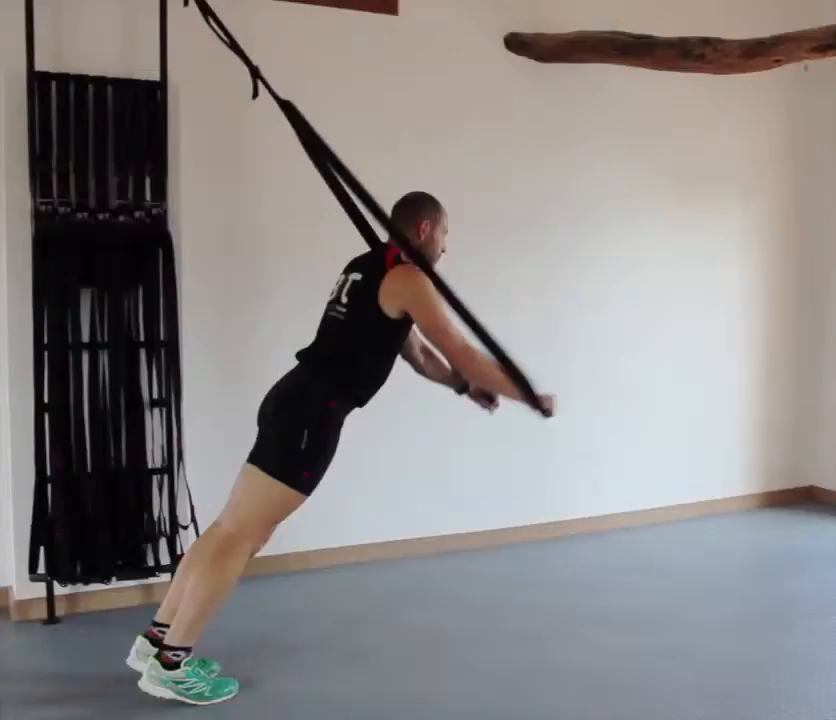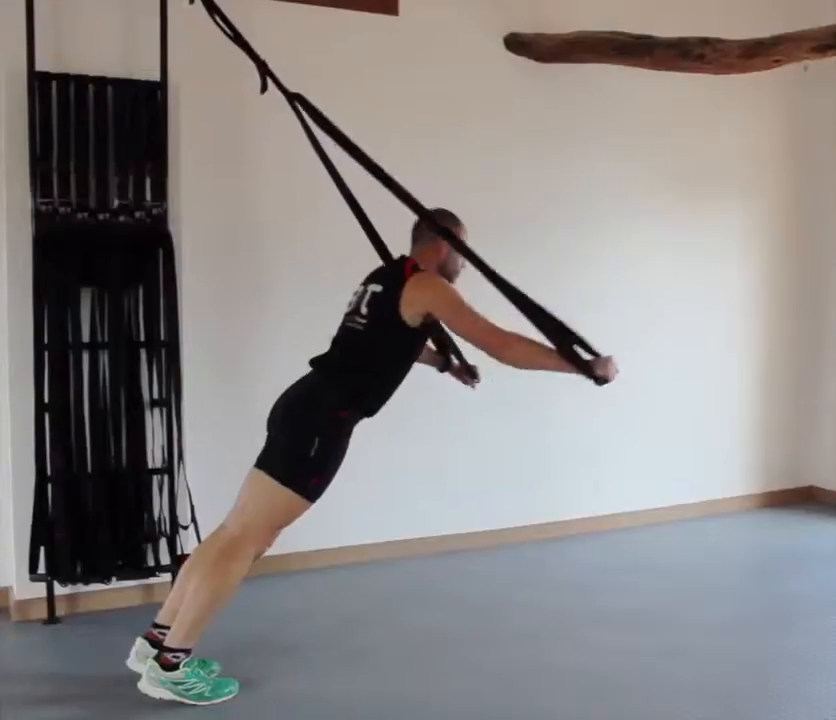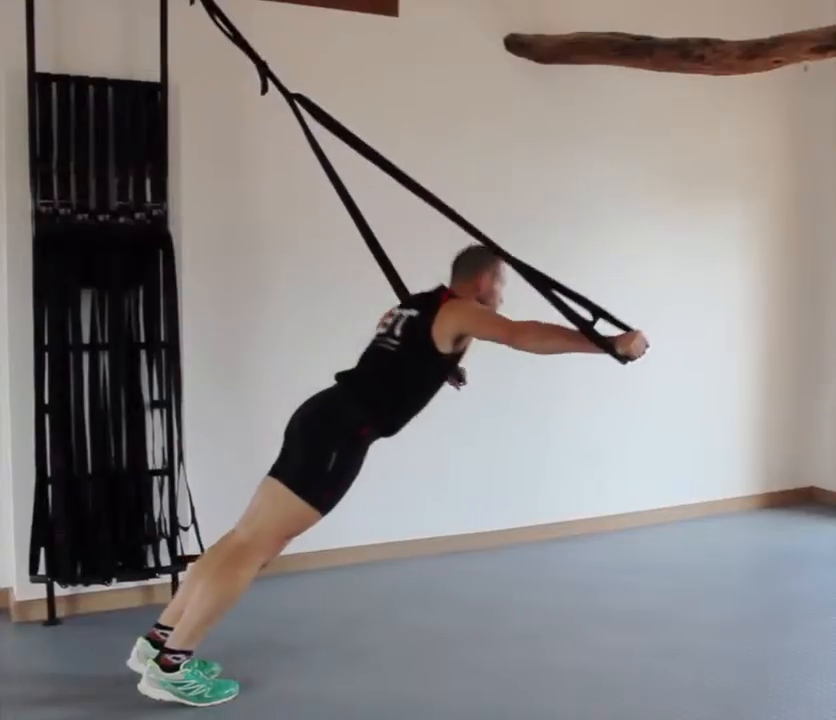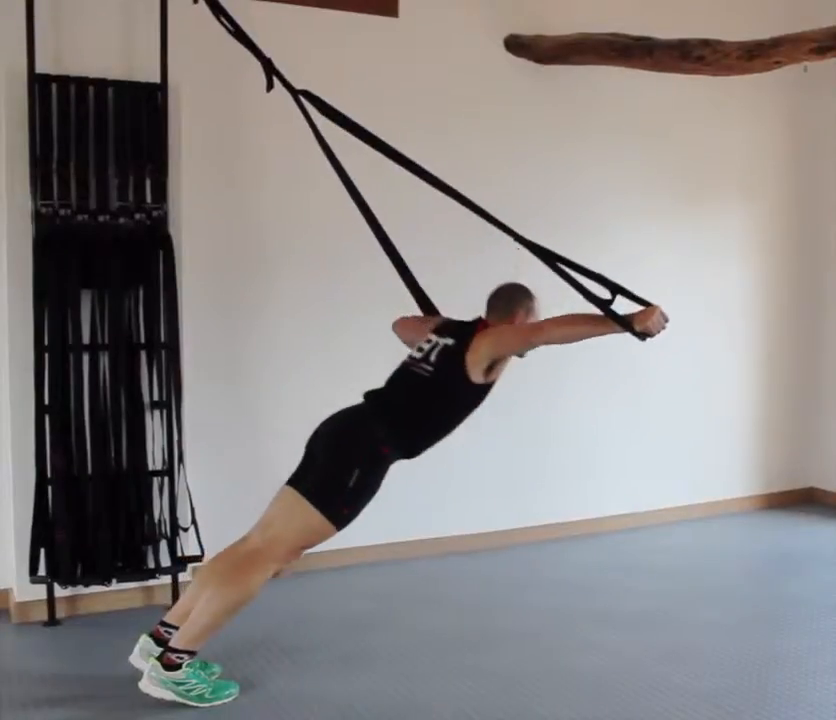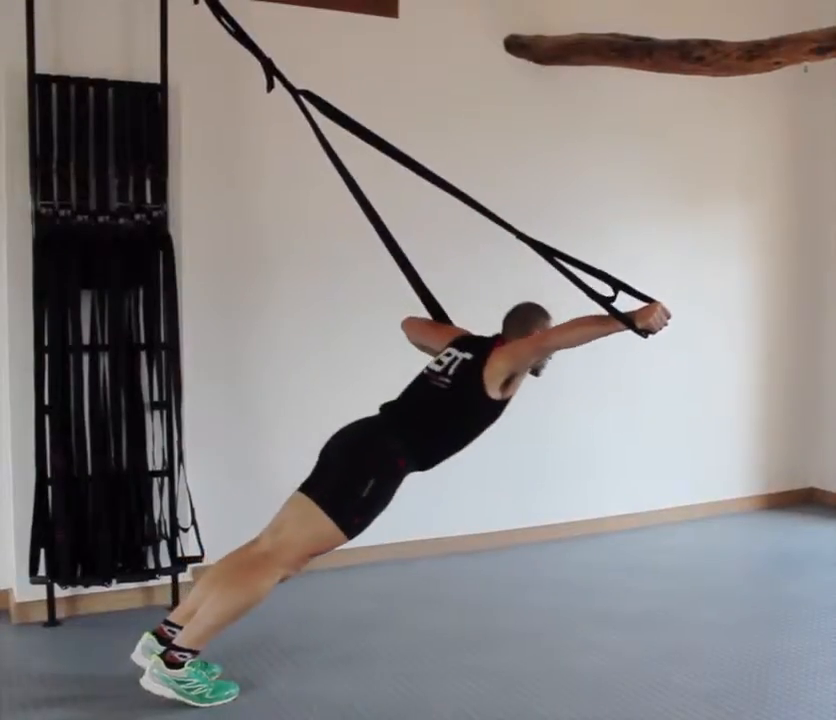
dt=0.3s
person 1, frame 1
left shoulder: (367, 268)
right shoulder: (407, 279)
left elbow: (413, 348)
right elbow: (459, 354)
left wrist: (463, 386)
right wrist: (529, 395)
left hip: (296, 399)
right hip: (312, 413)
left knee: (236, 529)
right knee: (243, 533)
left ankle: (156, 638)
right ankle: (170, 662)
person 1, frame 2
left shoulder: (385, 280)
right shoulder: (427, 286)
right elbow: (498, 343)
left wrist: (450, 366)
right wrist: (584, 366)
left hip: (307, 404)
right hip: (323, 417)
left knee: (239, 531)
right knee: (246, 536)
left ankle: (157, 639)
right ankle: (170, 662)
person 1, frame 3
left shoulder: (420, 304)
right shoulder: (460, 314)
right elbow: (526, 334)
right wrist: (612, 343)
left hip: (324, 417)
right hip: (342, 433)
left knee: (250, 537)
right knee: (256, 544)
left ankle: (158, 640)
right ankle: (170, 663)
person 1, frame 4
left shoulder: (447, 328)
right shoulder: (491, 342)
left elbow: (401, 326)
right elbow: (553, 332)
right wrist: (631, 323)
left hip: (345, 433)
right hip: (363, 451)
left knee: (263, 543)
right knee: (270, 551)
left ankle: (162, 636)
right ankle: (173, 662)
person 1, frame 5
left shoulder: (464, 343)
right shoulder: (507, 359)
left elbow: (410, 324)
right elbow: (557, 337)
right wrist: (633, 320)
left hip: (360, 442)
right hip: (378, 461)
left knee: (271, 547)
right knee: (279, 556)
left ankle: (164, 636)
right ankle: (175, 662)
